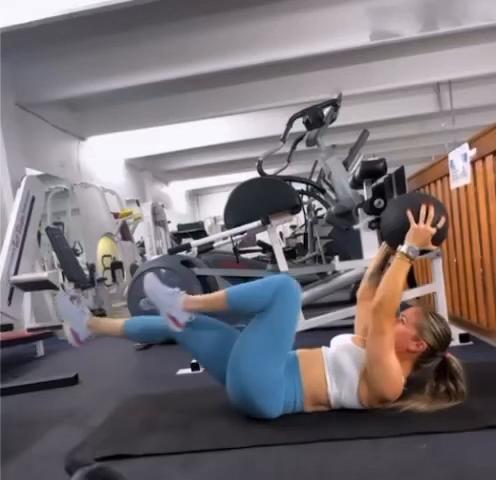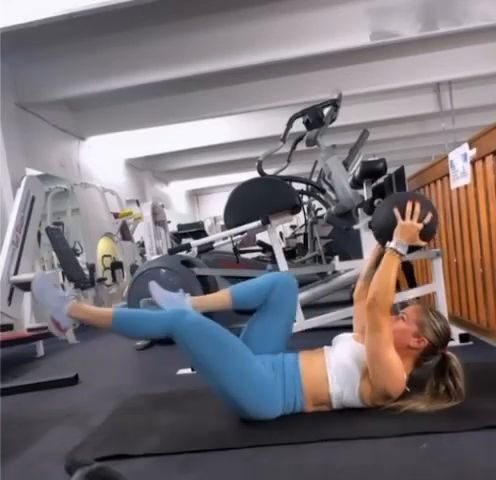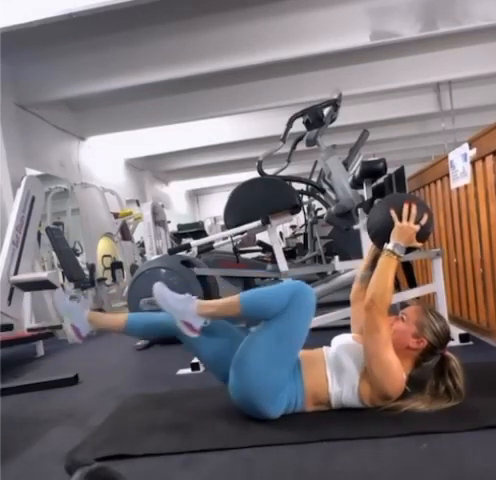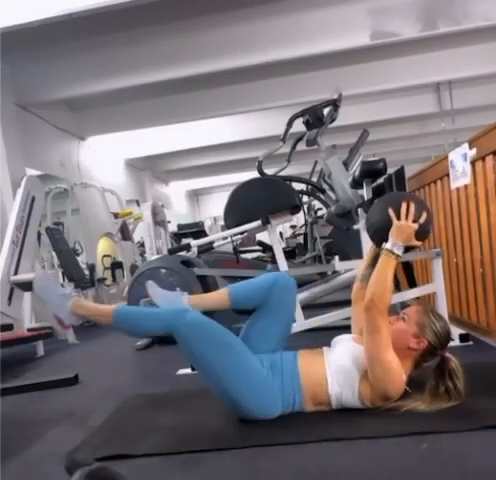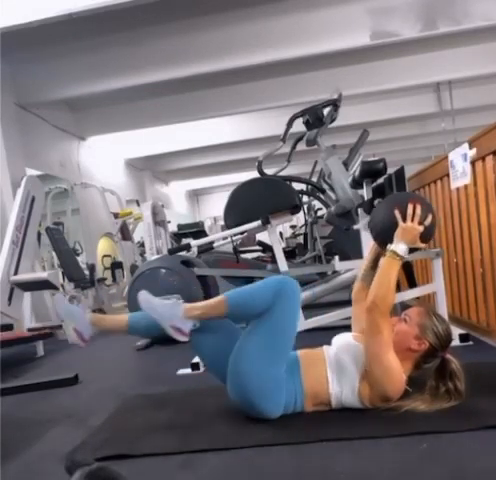
dt=1s
person 1, frame 1
left shoulder: (388, 380)
right shoulder: (371, 351)
left elbow: (380, 312)
right elbow: (366, 298)
left wrist: (409, 250)
right wrist: (387, 248)
left hip: (259, 390)
right hip: (255, 376)
left knee: (285, 286)
right knee: (179, 326)
left ankle: (186, 305)
right ankle: (90, 324)
person 1, frame 2
left shoulder: (389, 378)
right shoulder: (370, 348)
left elbow: (375, 308)
right elbow: (362, 297)
left wrist: (399, 246)
right wrist: (381, 246)
left hip: (260, 392)
right hip: (264, 369)
left knee: (181, 323)
right knee: (283, 283)
left ankle: (72, 312)
right ankle: (190, 304)
person 1, frame 3
left shoulder: (389, 378)
right shoulder: (371, 350)
left elbow: (373, 309)
right elbow: (359, 298)
left wrist: (396, 247)
right wrist: (376, 247)
left hip: (260, 391)
right hip: (254, 375)
left knee: (300, 292)
right knee: (181, 321)
left ankle: (199, 311)
right ankle: (90, 321)
person 1, frame 4
left shoulder: (389, 379)
right shoulder: (371, 350)
left elbow: (373, 309)
right elbow: (360, 298)
left wrist: (395, 246)
right wrist: (376, 246)
left hip: (259, 392)
right hip: (264, 368)
left knee: (181, 322)
right knee: (281, 284)
left ankle: (77, 310)
right ankle: (186, 304)
person 1, frame 5
left shoulder: (389, 380)
right shoulder: (371, 350)
left elbow: (374, 310)
right elbow: (361, 297)
left wrist: (399, 248)
right wrist: (378, 246)
left hip: (261, 392)
right hip: (254, 377)
left knee: (284, 286)
right knee: (180, 321)
left ankle: (186, 313)
right ankle: (91, 323)
